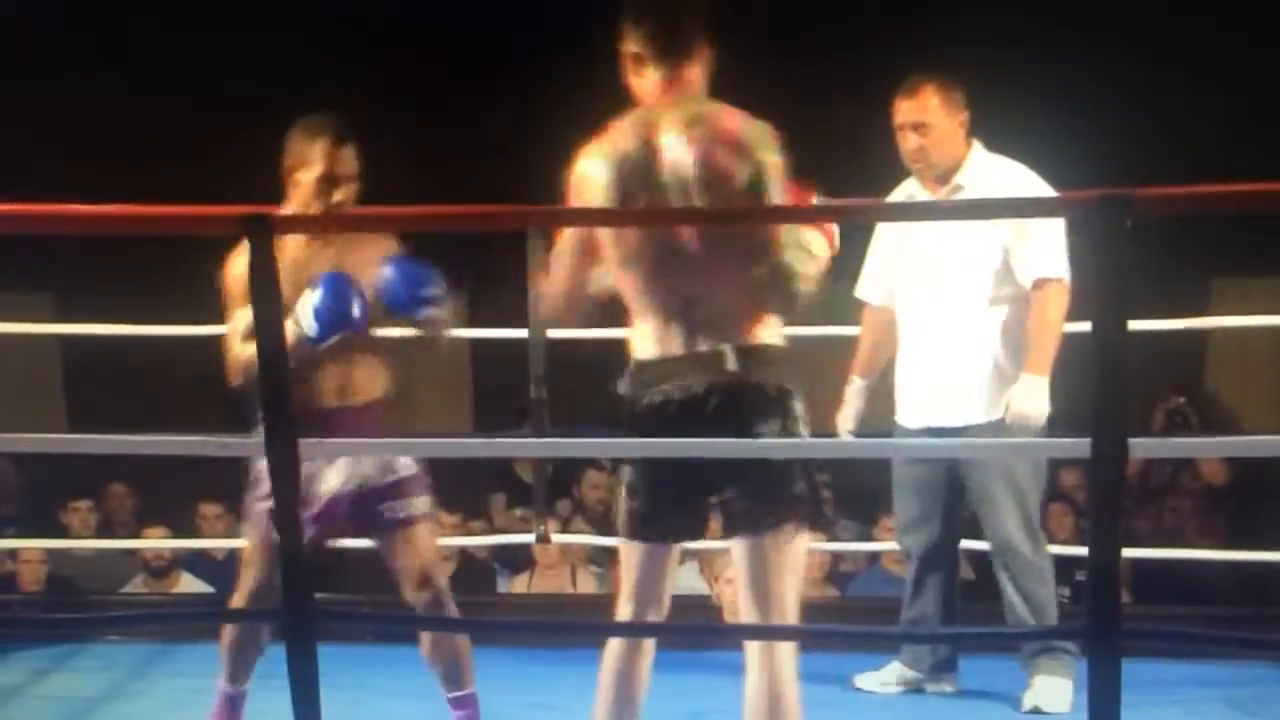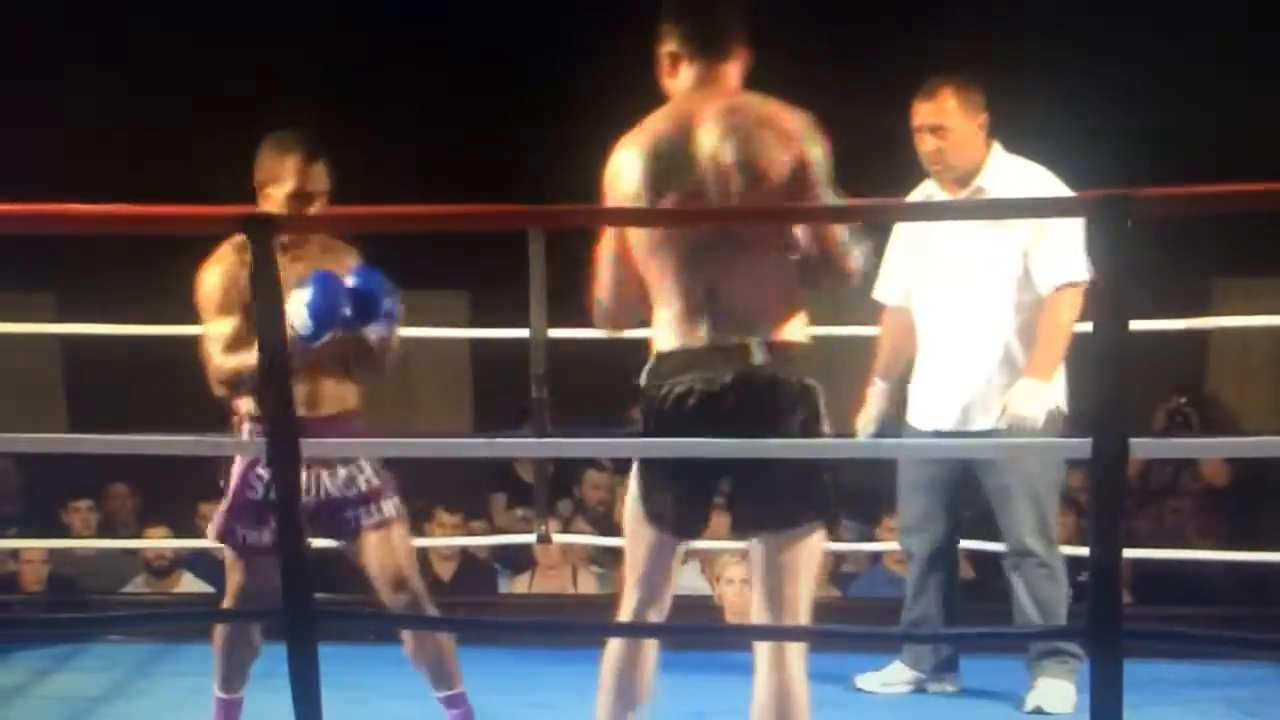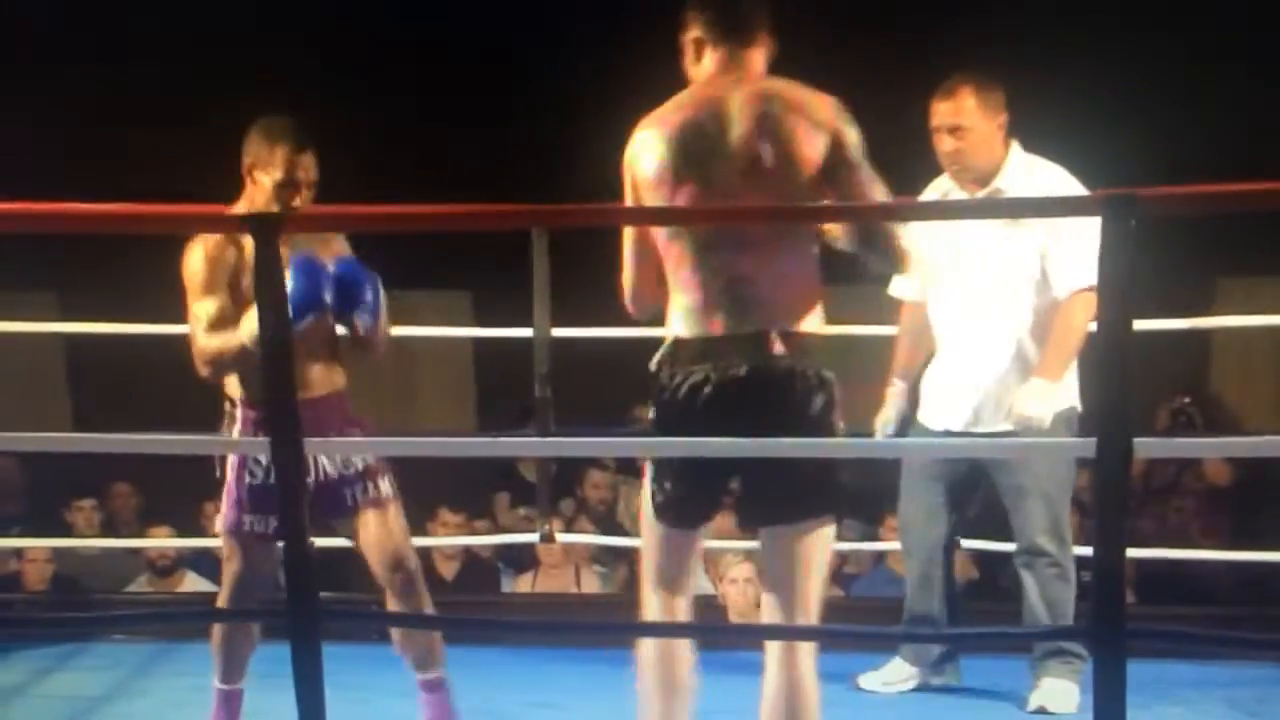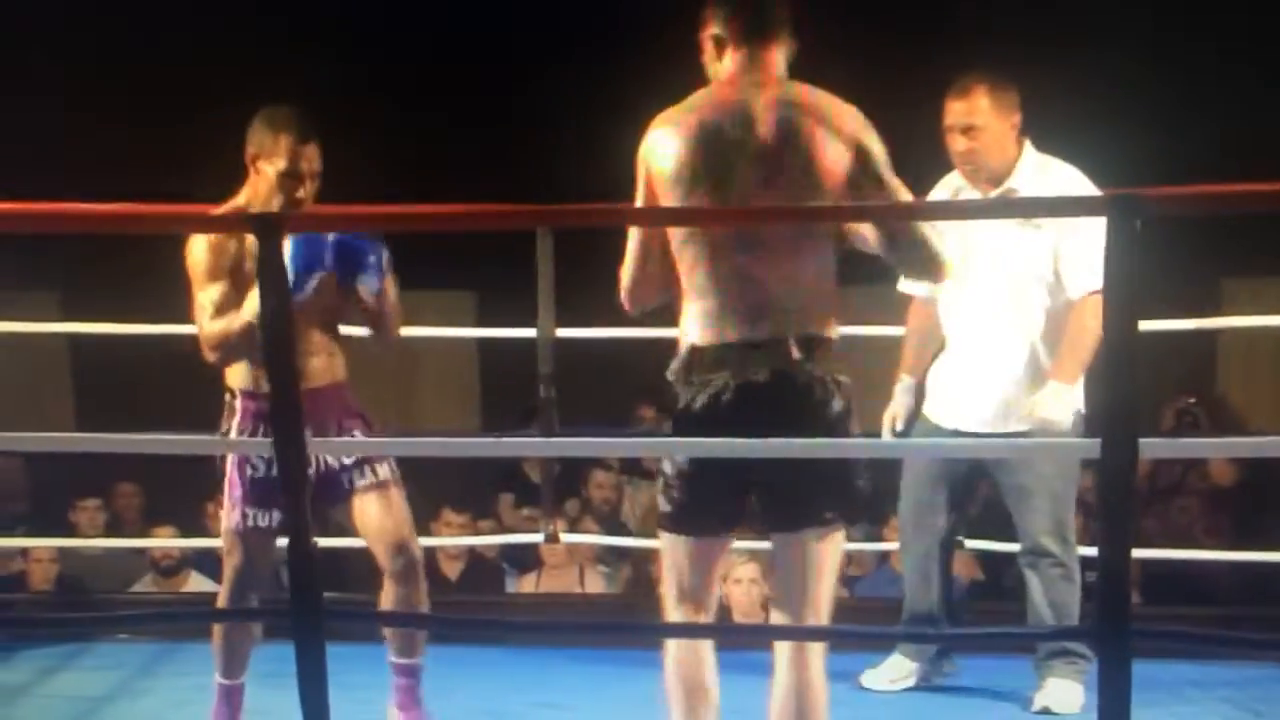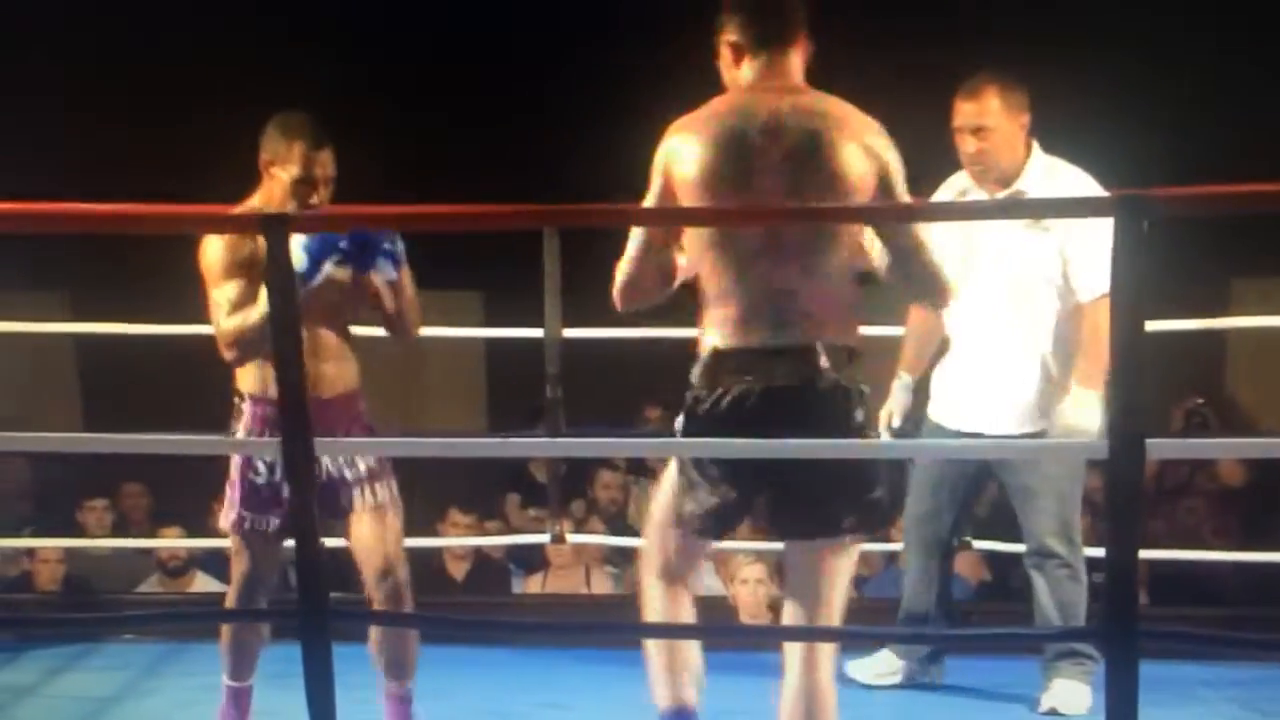
dt=0.1s
person 1, frame 1
left shoulder: (593, 160)
right shoulder: (745, 138)
left elbow: (554, 307)
right elbow: (790, 285)
right wrist: (820, 245)
left hip: (655, 394)
right hip: (750, 390)
left knee: (636, 614)
right knee: (772, 635)
person 1, frame 2
left shoulder: (629, 153)
right shoulder: (788, 130)
left elbow: (611, 312)
right elbow: (842, 263)
left hip: (676, 387)
right hip: (772, 385)
left knee: (641, 607)
right knee: (781, 634)
person 1, frame 3
left shoulder: (650, 135)
right shoulder: (817, 115)
left elbow: (640, 298)
right elbow: (891, 248)
left hip: (689, 378)
right hip: (789, 378)
left knee: (664, 602)
right knee: (791, 629)
person 1, frame 4
left shoulder: (665, 134)
right shoulder: (837, 124)
left elbow: (635, 293)
right elbow: (929, 262)
left hip: (707, 385)
right hip: (805, 384)
left knee: (687, 613)
right knee: (800, 633)
person 1, frame 5
left shoulder: (686, 139)
right shoulder: (861, 135)
left elbow: (629, 293)
right elbow: (933, 290)
left hip: (728, 389)
right hip: (826, 393)
left knee: (664, 573)
right knee: (813, 639)
person 2, frame 1
left shoulder: (1016, 190)
right shoulder: (898, 205)
left elbow: (1050, 288)
right elbow: (881, 307)
left wrist: (1032, 377)
right wrist: (858, 386)
left hip: (997, 406)
right hip: (918, 407)
left knee: (1014, 537)
right knee: (921, 538)
left ankle: (1050, 663)
right ankle: (927, 657)
person 2, frame 2
left shoulder: (1035, 192)
right shoulder: (917, 205)
left elbow: (1066, 293)
right elbow: (900, 308)
left wrist: (1036, 379)
right wrist: (878, 388)
left hip: (1013, 408)
right hip: (933, 407)
left knee: (1029, 541)
right knee: (923, 538)
left ankle: (1054, 666)
right ankle: (928, 657)
person 2, frame 3
left shoulder: (1054, 192)
right shoulder: (931, 202)
left elbow: (1080, 297)
left wrist: (1046, 381)
right wrist: (897, 386)
left hip: (1028, 409)
right hip: (943, 406)
left knee: (1041, 542)
right knee: (919, 527)
left ankle: (1058, 667)
right ankle: (925, 652)
person 2, frame 4
left shoulder: (1066, 192)
right shoulder: (942, 198)
left elbow: (1092, 300)
left wrist: (1061, 384)
right wrist: (906, 383)
left hip: (1035, 410)
right hip: (950, 404)
left knee: (1046, 542)
right knee: (919, 523)
left ankle: (1063, 668)
right ankle: (921, 648)
person 2, frame 5
left shoulder: (1074, 195)
right shoulder: (948, 199)
left elbow: (1099, 302)
right elbow: (929, 302)
left wrist: (1086, 390)
right wrist: (904, 382)
left hip: (1040, 412)
right hip: (955, 405)
left knee: (1052, 544)
right knee: (924, 528)
right ankle: (915, 650)
person 3, frame 1
left shoulder: (378, 246)
right shoulder: (254, 257)
left elbow: (426, 335)
right elbow: (240, 365)
left wrist: (429, 308)
right wrist: (295, 334)
left hip: (372, 433)
right hip: (299, 439)
left knee: (428, 587)
right knee: (257, 593)
person 3, frame 2
left shoulder: (343, 259)
right shoulder: (227, 270)
left elbow: (376, 365)
right elbow: (222, 378)
left wrist: (381, 329)
right wrist: (289, 339)
left hip: (342, 442)
left knee: (404, 588)
right knee: (246, 599)
person 3, frame 3
left shoulder: (329, 243)
right shoulder: (213, 251)
left elbow: (372, 347)
right elbow: (207, 359)
left wrist: (368, 311)
right wrist: (268, 318)
left hip: (334, 422)
right hip: (260, 431)
left knee: (400, 568)
right knee: (243, 586)
person 3, frame 4
left shoulder: (330, 232)
right shoulder: (217, 240)
left elbow: (389, 328)
right elbow: (214, 343)
left wrist: (377, 278)
left hip: (333, 411)
right hip: (262, 421)
left knee: (403, 553)
right knee: (244, 578)
person 3, frame 5
left shoulder: (345, 234)
right shoulder: (229, 242)
left elbow: (407, 326)
right elbow: (232, 342)
left wrist: (393, 270)
right wrist: (290, 281)
left hip: (344, 422)
right hip: (269, 427)
left knee: (388, 578)
right knee: (251, 585)
